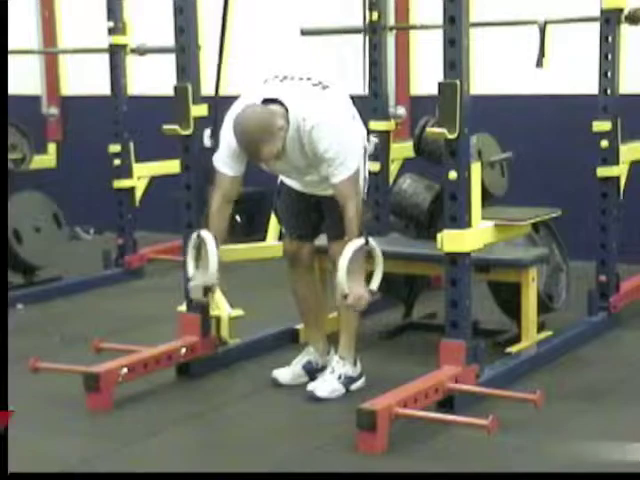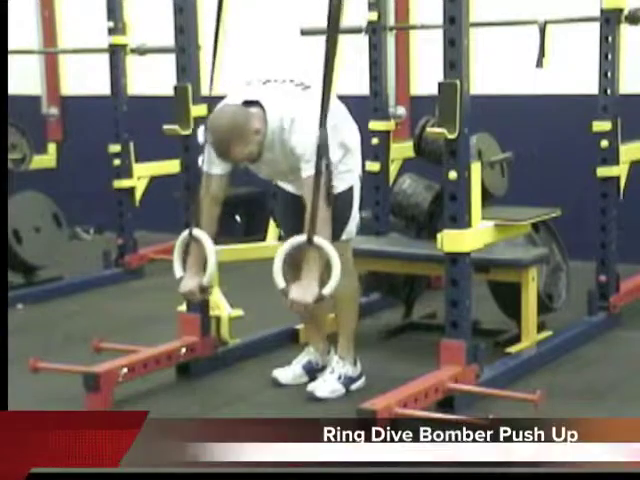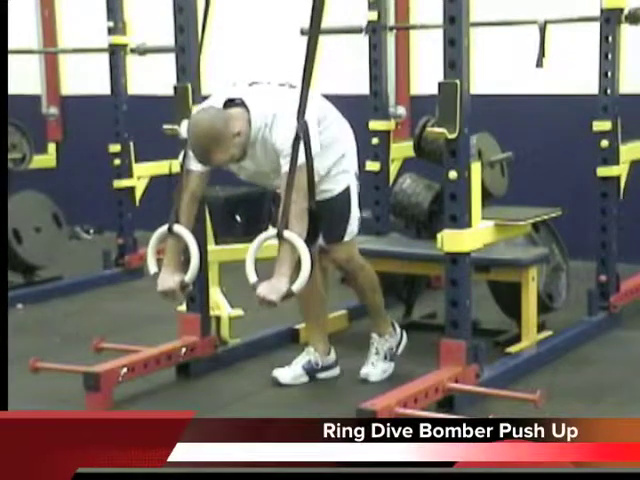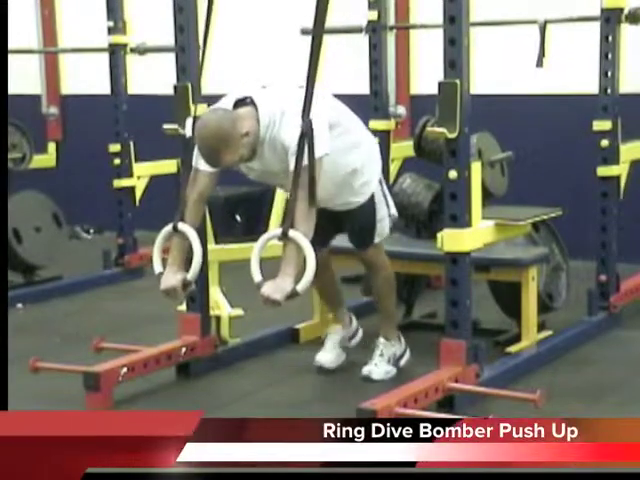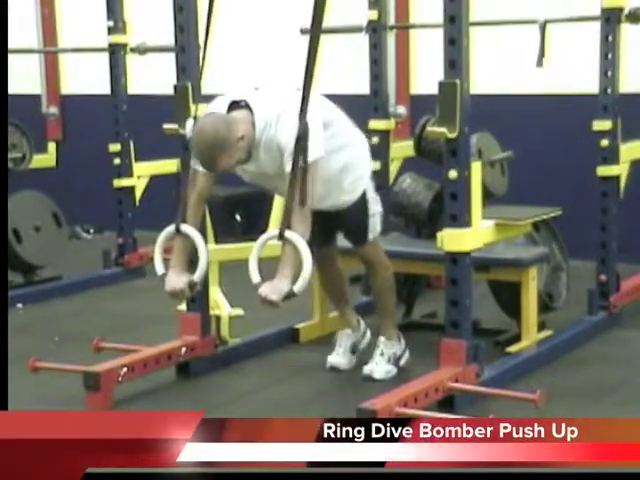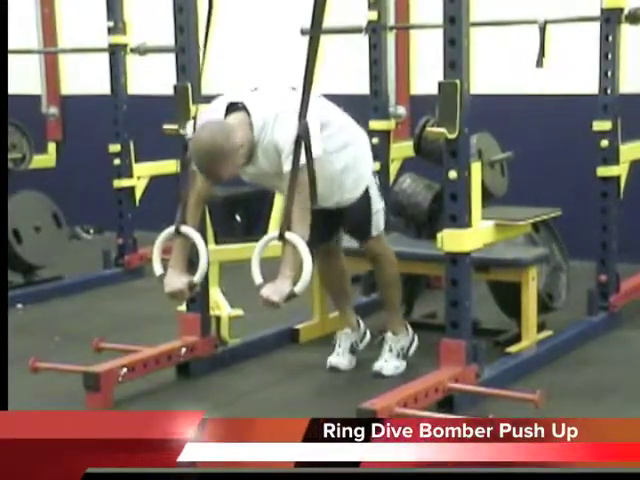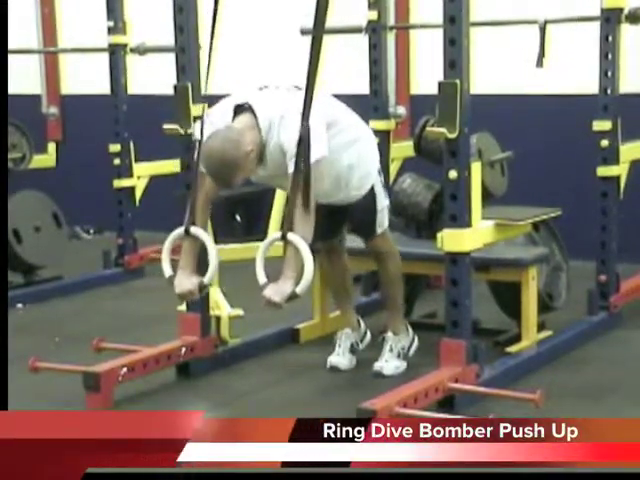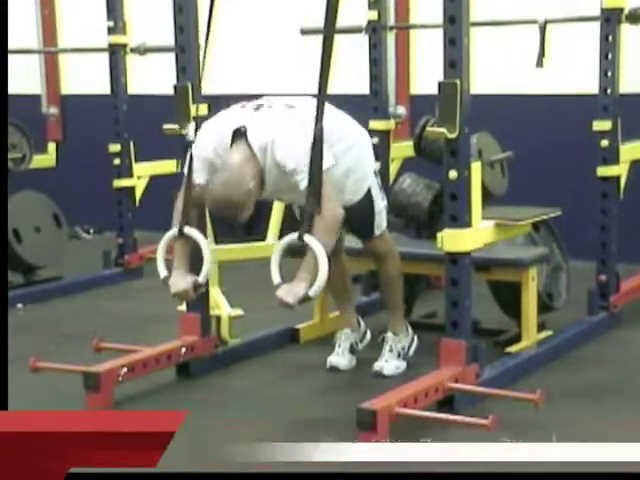
dt=0.5s
person 1, frame 1
left shoulder: (324, 124)
right shoulder: (236, 126)
left elbow: (350, 204)
right elbow: (223, 196)
left wrist: (356, 277)
left hip: (344, 168)
right hip: (296, 176)
left knee: (340, 253)
right knee: (296, 254)
left ankle: (347, 361)
right ankle: (318, 352)
person 1, frame 2
left shoulder: (300, 124)
right shoulder: (222, 128)
left elbow: (317, 205)
right elbow: (210, 199)
left wrist: (309, 281)
right wrist: (194, 269)
left hip: (336, 166)
right hip: (290, 176)
left knee: (336, 255)
right knee: (295, 256)
left ankle: (346, 362)
right ankle: (318, 352)
person 1, frame 3
left shoulder: (283, 123)
right shoulder: (207, 128)
left elbow: (297, 203)
right elbow: (189, 197)
left wrist: (280, 278)
right wrist: (171, 267)
left hip: (331, 167)
right hip: (282, 178)
left knee: (341, 256)
left ankle: (386, 334)
right ankle: (320, 352)
person 1, frame 4
left shoulder: (295, 122)
right shoulder: (216, 127)
left elbow: (305, 200)
right elbow: (195, 196)
left wrist: (286, 277)
right wrist: (174, 267)
left hip: (354, 173)
right hip: (312, 185)
left knee: (371, 255)
right knee: (314, 255)
left ankle: (392, 342)
right ankle: (343, 326)
person 1, frame 5
left shoulder: (289, 124)
right shoulder: (212, 129)
left elbow: (300, 202)
right elbow: (195, 197)
left wrist: (284, 278)
right wrist: (177, 267)
left hip: (344, 171)
right hip: (304, 184)
left knee: (368, 252)
right knee: (322, 255)
left ankle: (391, 342)
right ankle: (352, 329)
person 1, frame 6
left shoulder: (287, 125)
right shoulder: (208, 129)
left elbow: (300, 202)
right elbow: (194, 198)
left wrist: (285, 279)
right wrist: (176, 268)
left hip: (346, 165)
right hip: (308, 180)
left knee: (372, 246)
right knee: (324, 250)
left ankle: (399, 334)
right ankle: (352, 329)
person 1, frame 7
left shoulder: (294, 126)
right shoulder: (215, 128)
left elbow: (304, 205)
right elbow: (201, 199)
left wrist: (288, 279)
right wrist: (186, 269)
left hip: (353, 162)
right hip: (315, 177)
left knee: (378, 244)
right knee: (327, 247)
left ankle: (400, 333)
right ankle: (352, 328)
person 1, frame 8
left shoulder: (291, 148)
right shoulder: (209, 143)
left elbow: (329, 213)
right elbow: (187, 201)
left wrist: (302, 282)
right wrist: (180, 269)
left hip: (348, 155)
left knee: (377, 245)
right knee: (327, 248)
left ankle: (400, 333)
right ankle: (352, 328)
